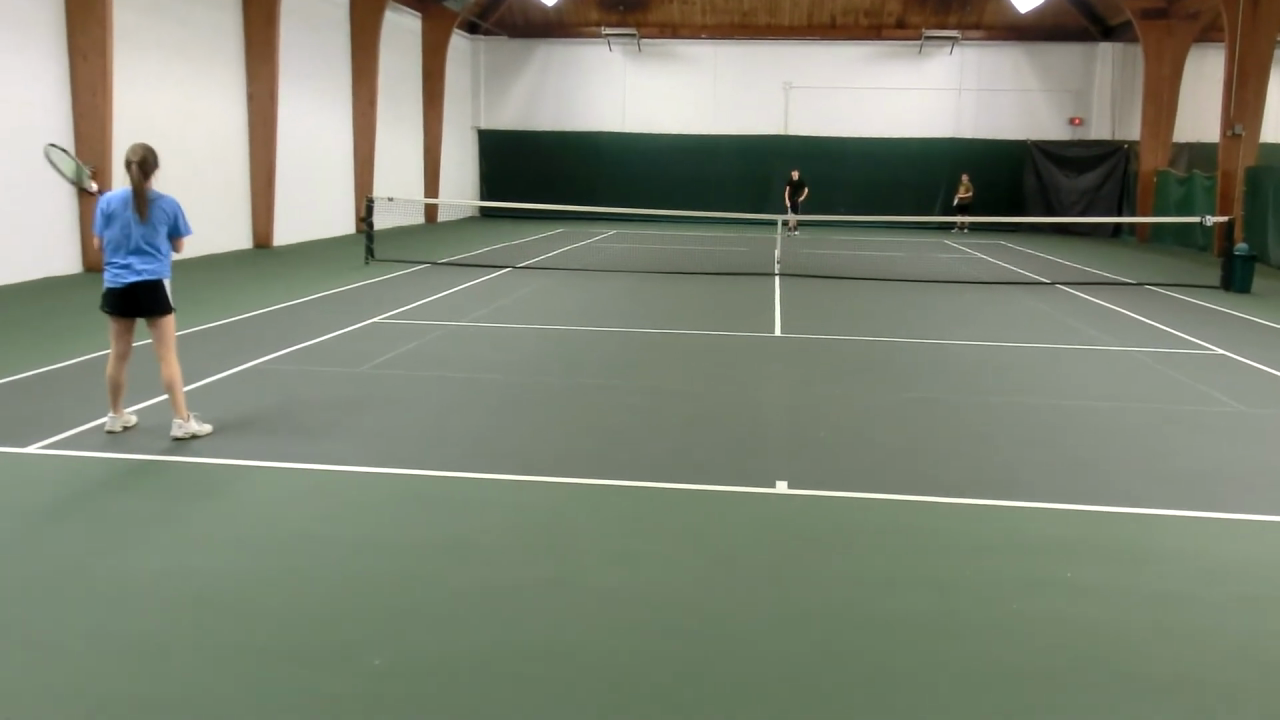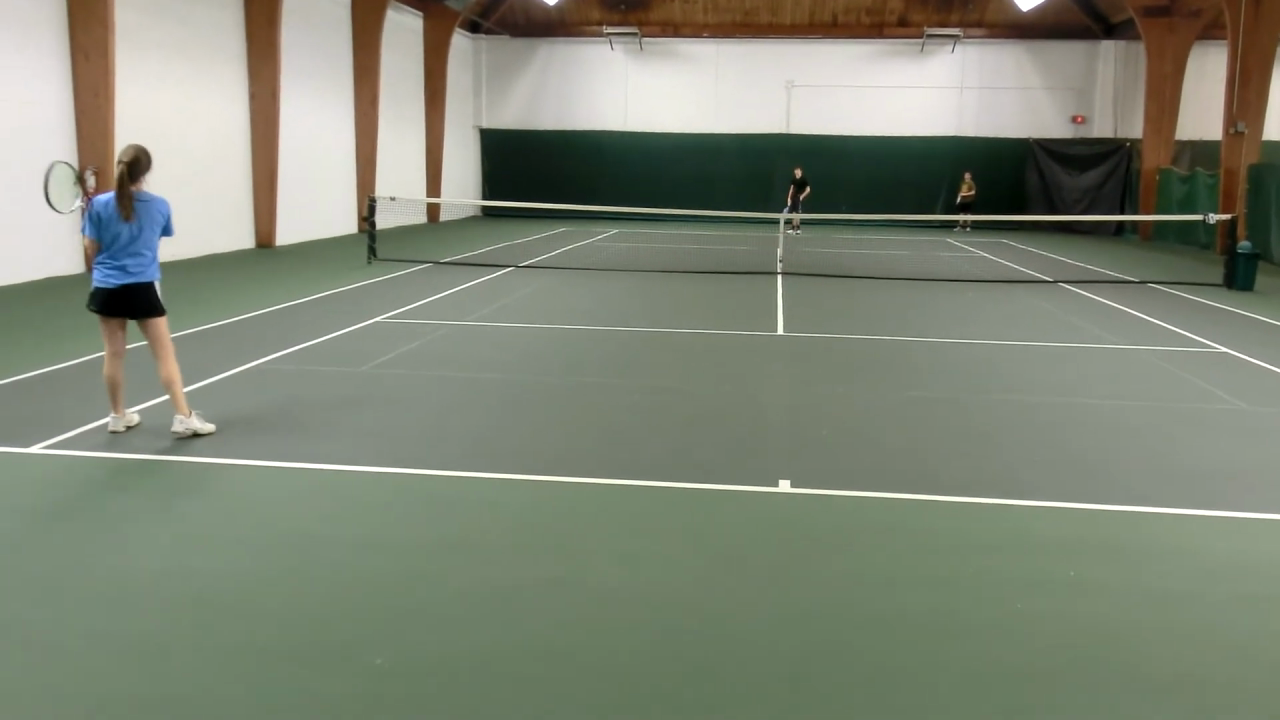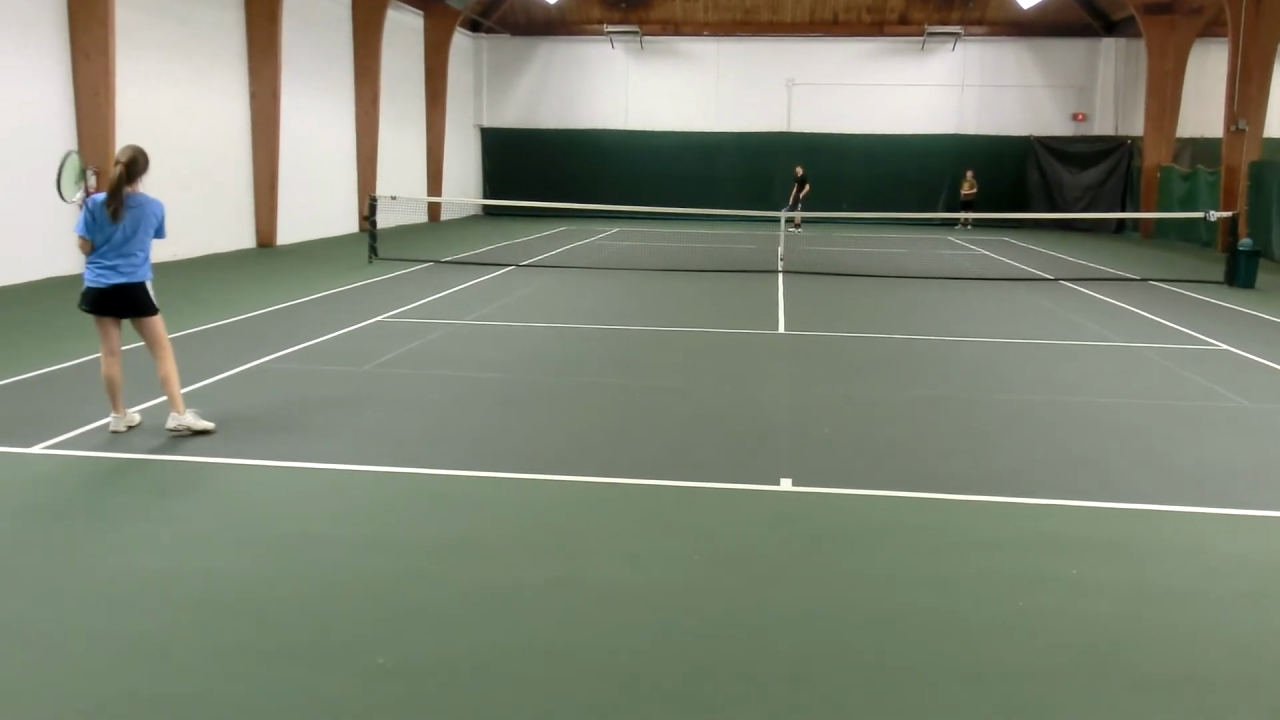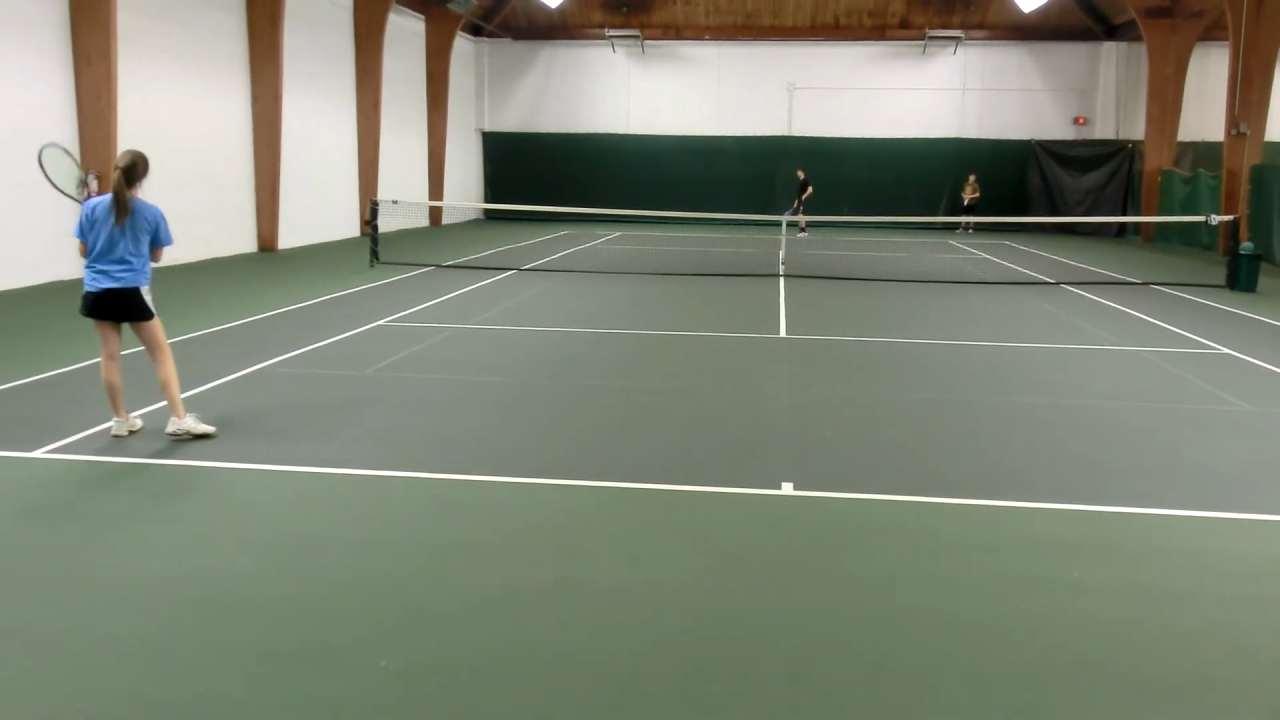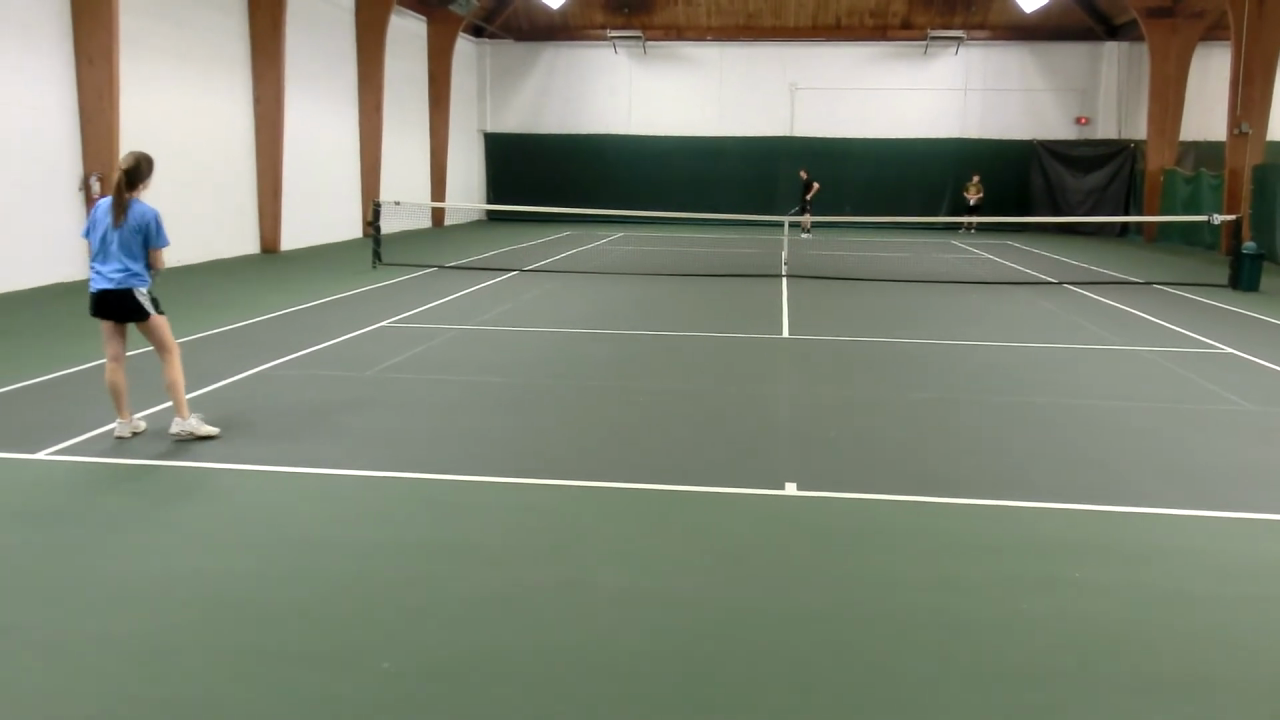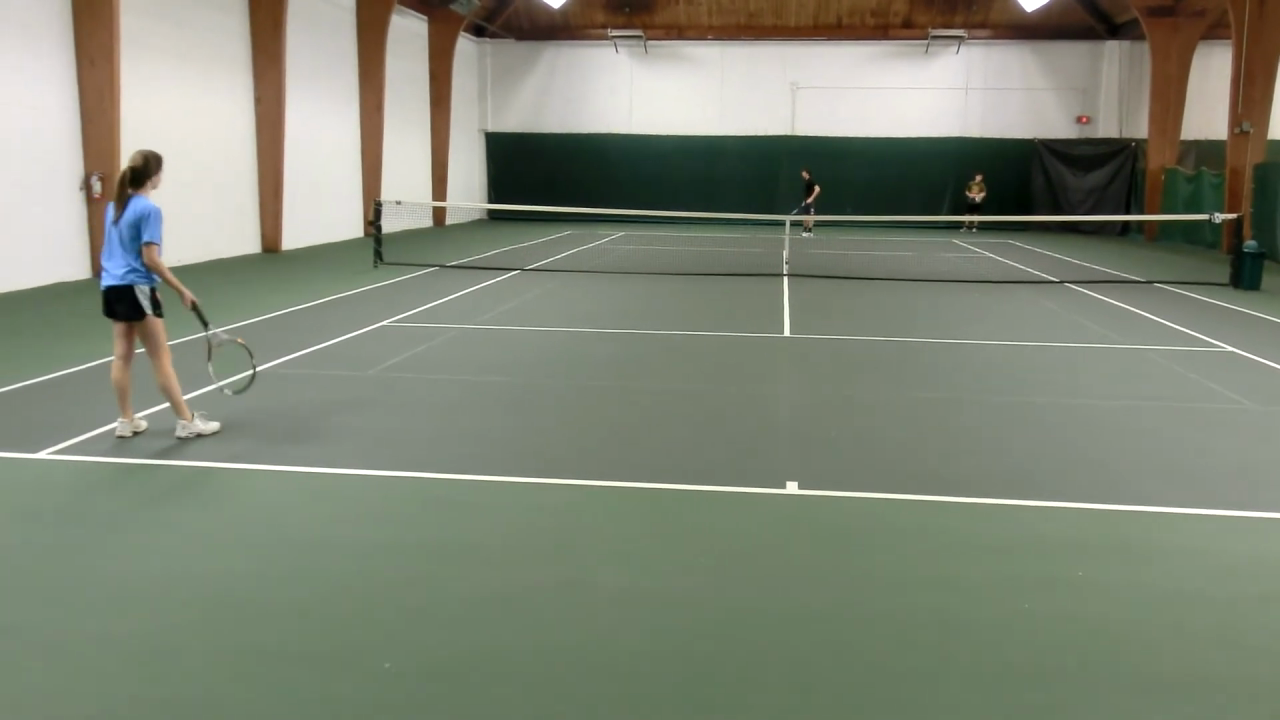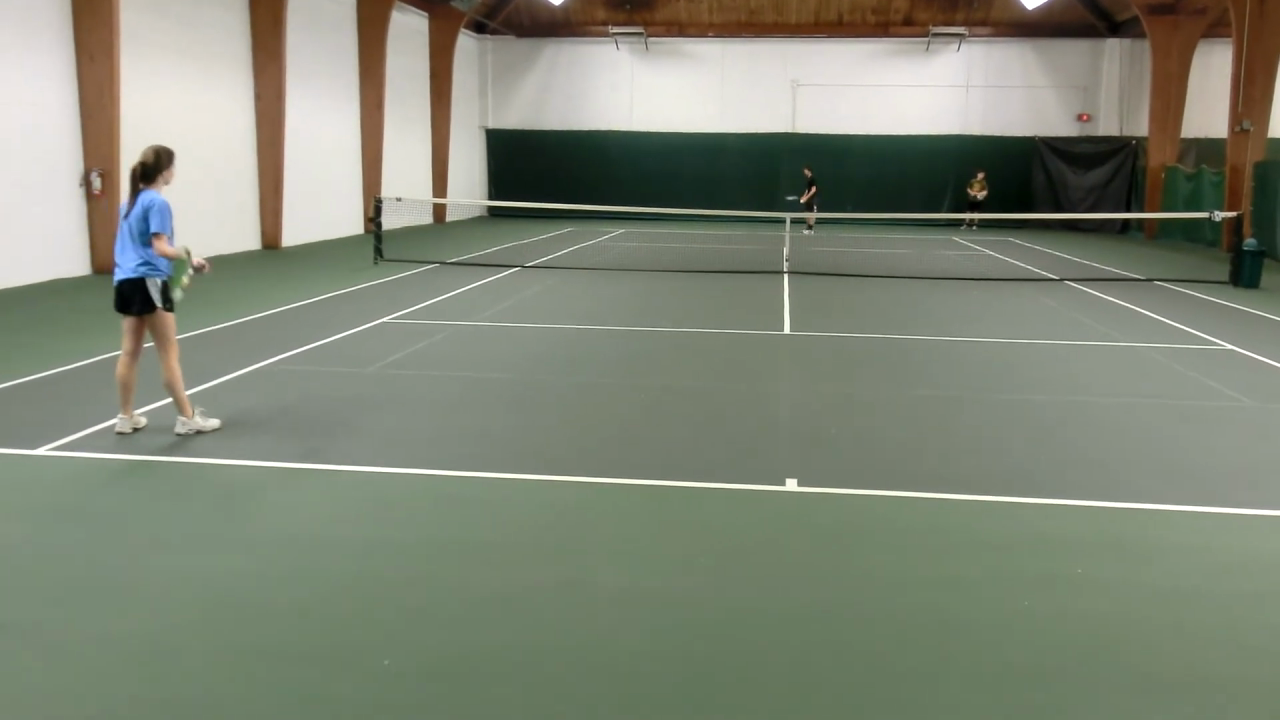
dt=0.2s
person 1, frame 1
left shoulder: (108, 201)
right shoulder: (169, 205)
left elbow: (98, 246)
right elbow: (178, 247)
left hip: (117, 285)
right hip: (153, 285)
left knee: (119, 353)
right knee: (167, 355)
left ankle: (116, 415)
right ankle: (182, 420)
person 1, frame 2
left shoulder: (100, 204)
right shoulder: (160, 206)
left elbow: (91, 249)
left hip: (107, 287)
right hip: (144, 287)
left knee: (114, 353)
right knee: (165, 353)
left ankle: (118, 415)
right ankle: (184, 417)
person 1, frame 3
left shoulder: (95, 204)
right shoulder: (154, 207)
left elbow: (85, 248)
left hip: (100, 286)
right hip: (136, 287)
left knee: (110, 352)
right knee: (163, 351)
left ankle: (119, 415)
right ankle: (179, 413)
person 1, frame 4
left shoulder: (92, 207)
right shoulder: (151, 213)
left elbow: (83, 251)
right elbow: (157, 257)
left hip: (97, 291)
right hip: (133, 291)
left knee: (110, 356)
right knee: (162, 353)
left ankle: (121, 420)
right ankle: (179, 418)
person 1, frame 5
left shoulder: (100, 207)
right shoulder: (148, 214)
left elbow: (92, 249)
right elbow: (156, 262)
right wrist: (142, 267)
left hip: (102, 290)
right hip: (133, 290)
left knee: (114, 356)
right knee: (169, 351)
left ankle: (124, 421)
right ankle: (183, 418)
person 1, frame 6
left shoulder: (116, 205)
right shoulder: (148, 210)
right elbow: (150, 259)
right wrist: (180, 288)
left hip: (112, 286)
right hip: (136, 287)
left knee: (122, 355)
right knee: (161, 358)
left ankle: (126, 420)
right ankle: (186, 421)
person 1, frame 7
left shoulder: (132, 200)
right shoulder: (156, 202)
right elbow: (159, 247)
right wrist: (190, 259)
left hip: (125, 281)
right hip: (148, 280)
left knee: (130, 351)
right knee: (168, 353)
left ankle: (125, 417)
right ankle: (187, 417)
